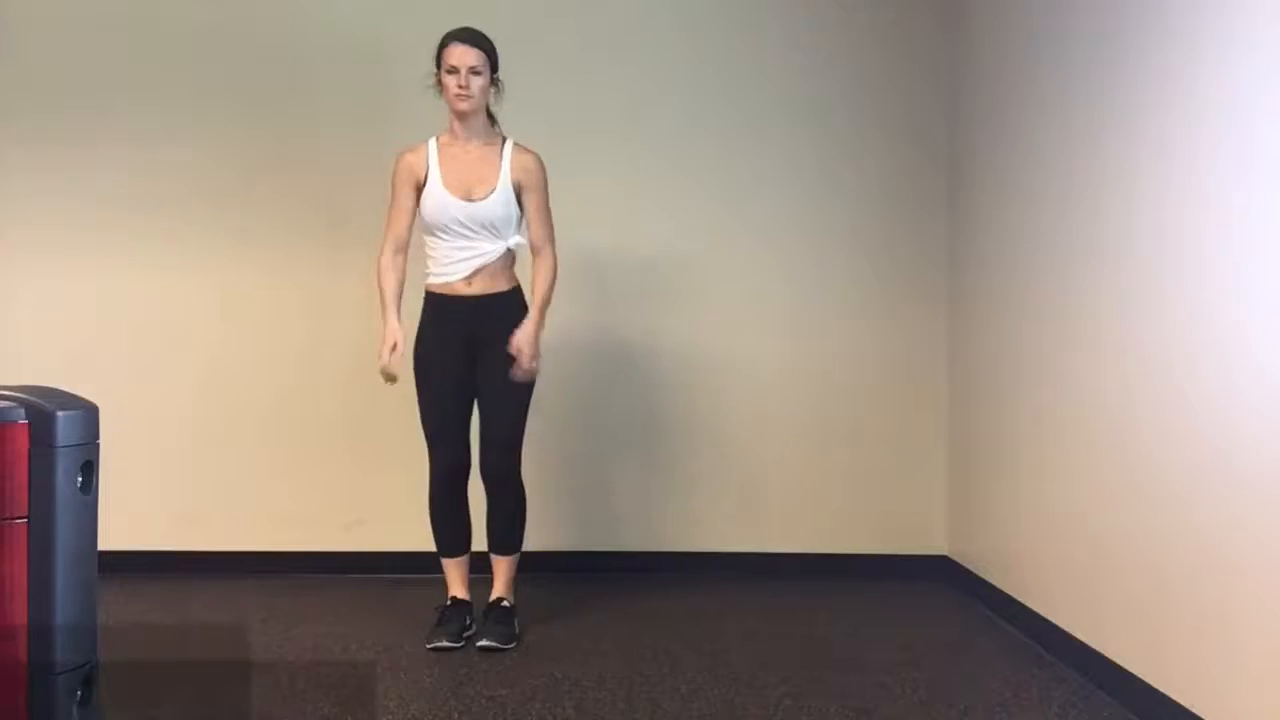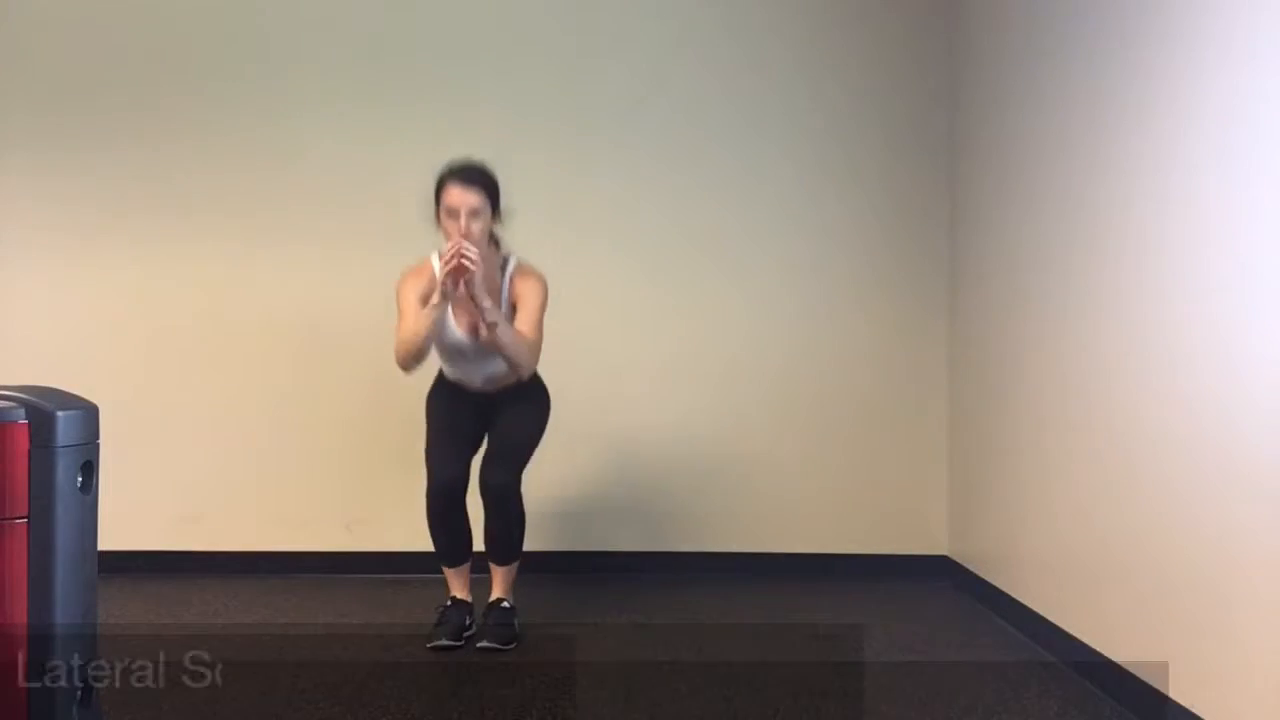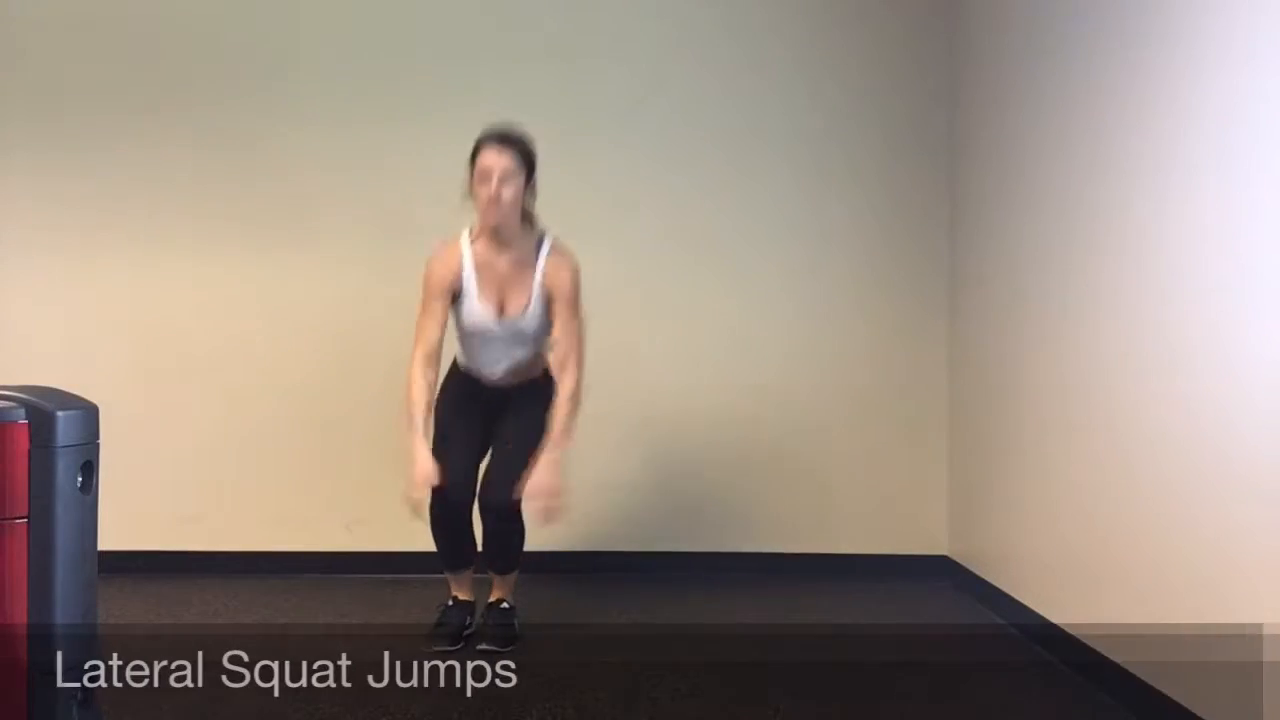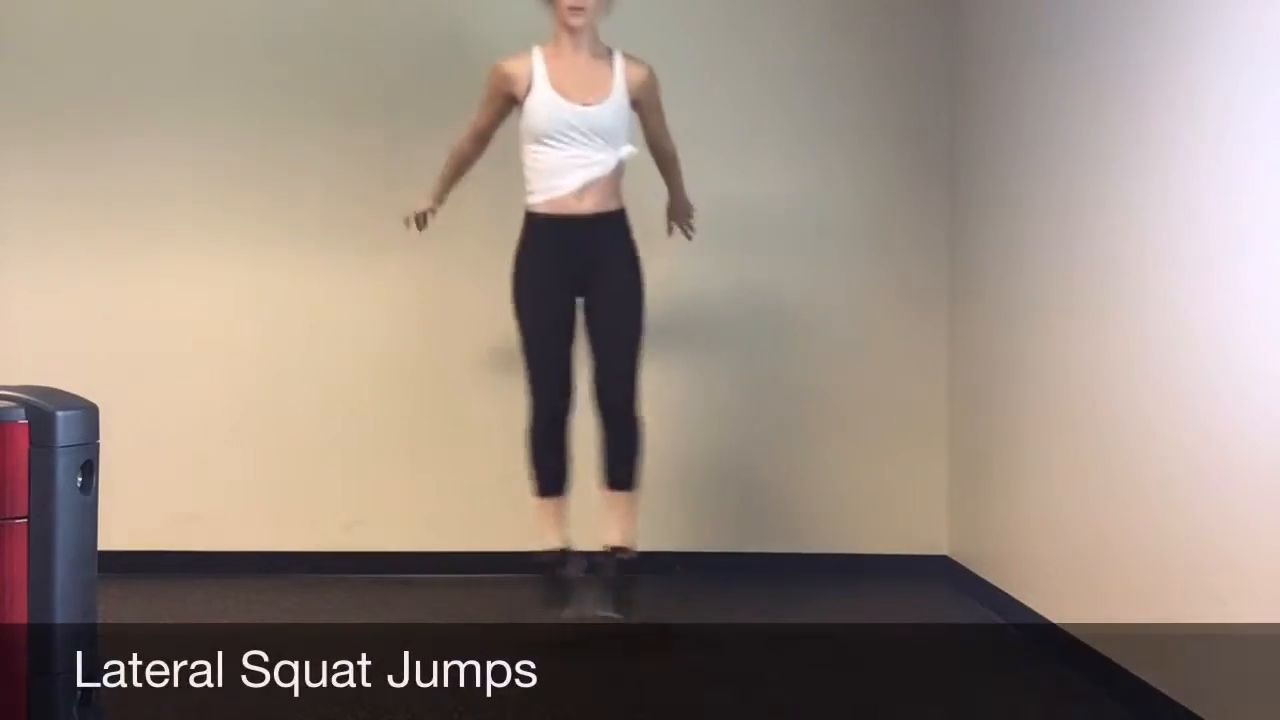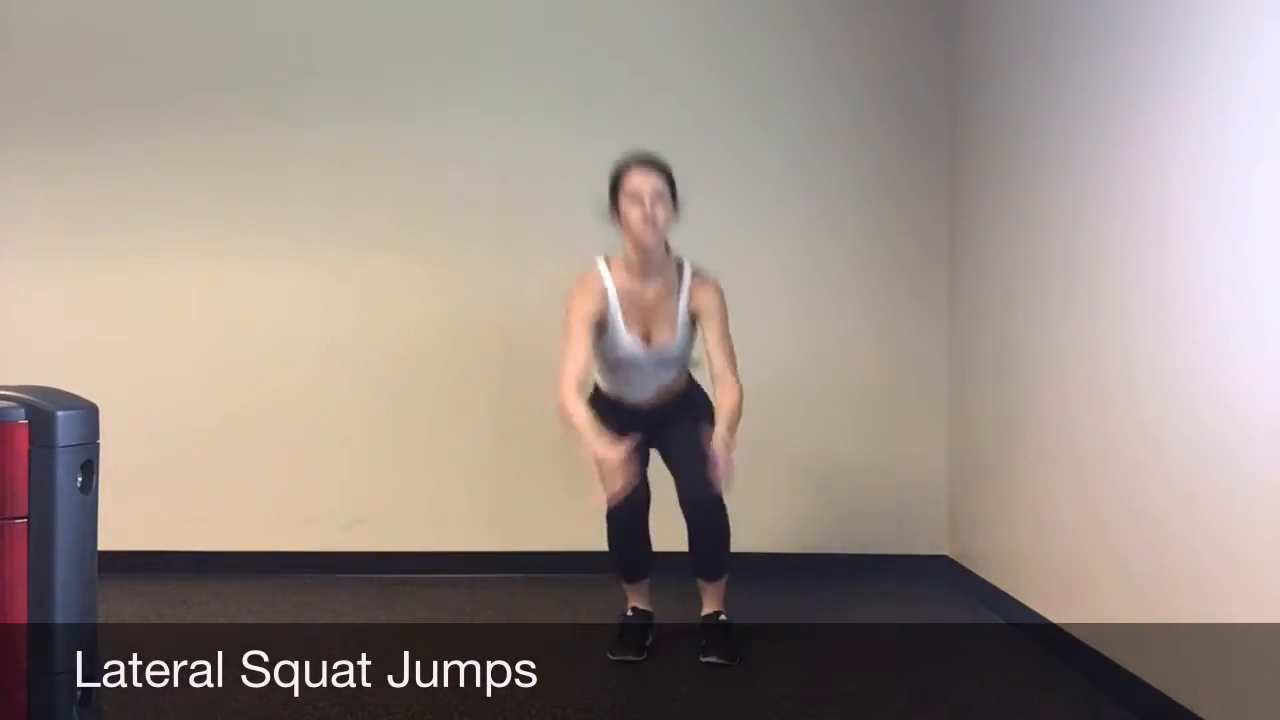
dt=0.4s
person 1, frame 1
left shoulder: (522, 162)
right shoulder: (415, 161)
left elbow: (545, 256)
right elbow: (393, 249)
left wrist: (533, 323)
right wrist: (390, 321)
left hip: (504, 322)
right hip: (442, 322)
left knee: (500, 462)
right knee: (447, 463)
left ankle: (502, 599)
right ankle: (457, 599)
person 1, frame 2
left shoulder: (525, 282)
right shoulder: (420, 279)
left elbow: (525, 364)
right elbow: (405, 358)
left wrist: (483, 300)
right wrist: (445, 294)
left hip: (517, 400)
right hip: (455, 398)
left knee: (499, 480)
right knee: (442, 484)
left ankle: (502, 600)
right ankle: (459, 599)
person 1, frame 3
left shoulder: (557, 267)
right shoulder: (450, 264)
left elbow: (569, 369)
right elbow: (422, 362)
left wrist: (549, 461)
right wrist: (421, 451)
left hip: (529, 396)
right hip: (466, 393)
left knee: (498, 496)
right knee: (447, 495)
left ankle: (501, 602)
right ankle: (461, 600)
person 1, frame 4
left shoulder: (633, 76)
right shoulder: (518, 74)
left elbow: (662, 145)
right elbow: (473, 140)
left wrist: (679, 199)
right wrist: (434, 200)
left hip: (611, 246)
right hip: (544, 248)
left knee: (617, 398)
right knee: (550, 401)
left ankle: (621, 546)
right ankle: (555, 545)
person 1, frame 5
left shoulder: (701, 290)
right shoulder: (592, 290)
left elbow: (729, 383)
right elbow: (569, 388)
left wrist: (724, 439)
right wrist: (600, 448)
left hip: (683, 411)
right hip: (618, 416)
left knee: (704, 500)
right knee: (626, 498)
left ankle: (714, 614)
right ankle: (638, 610)
